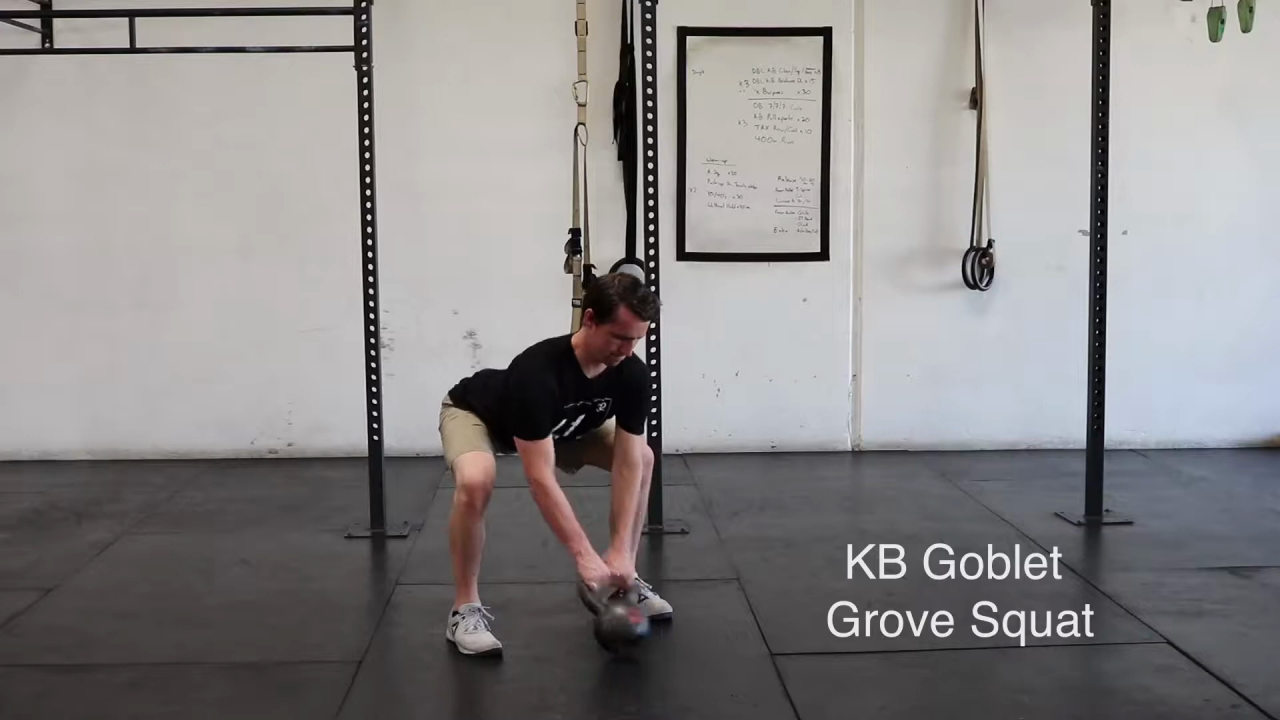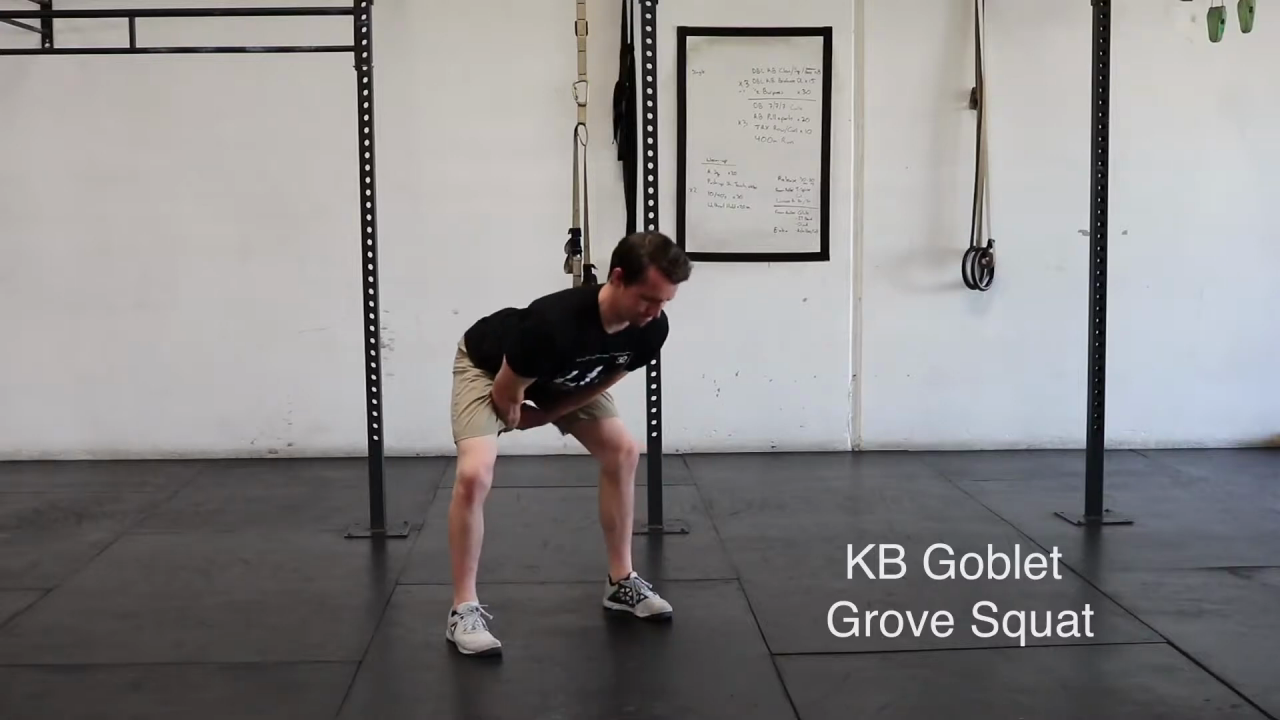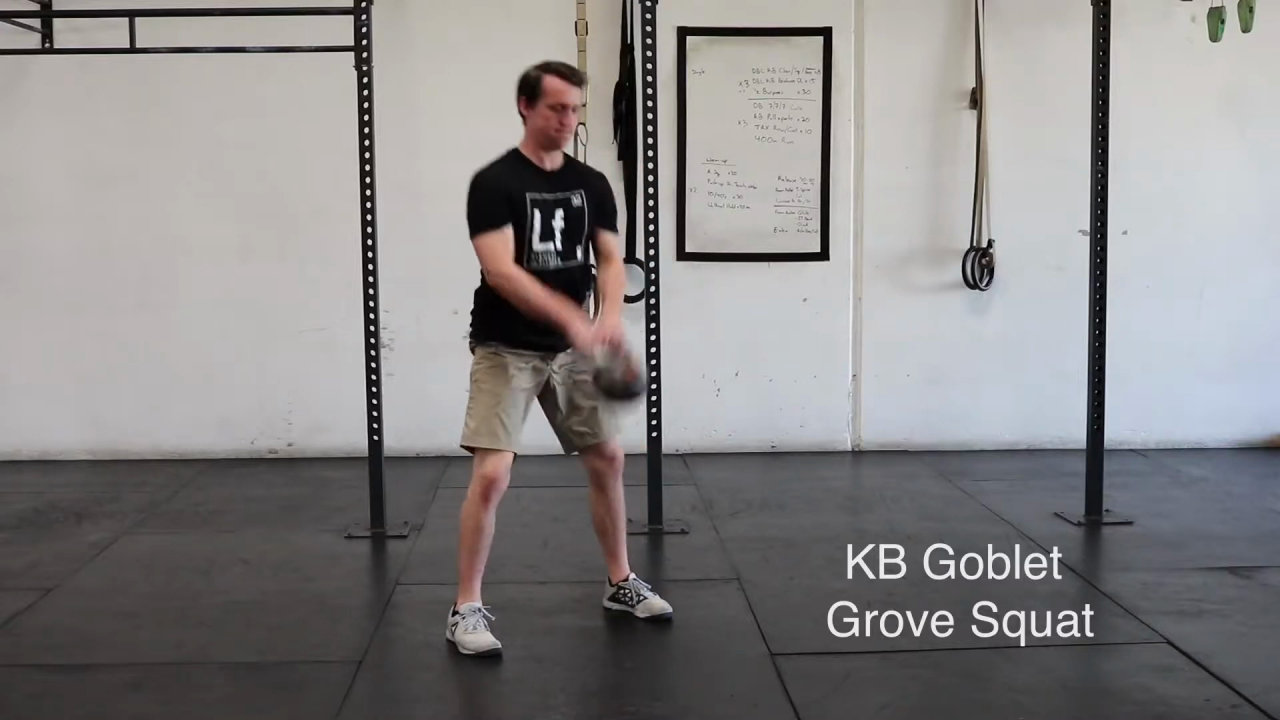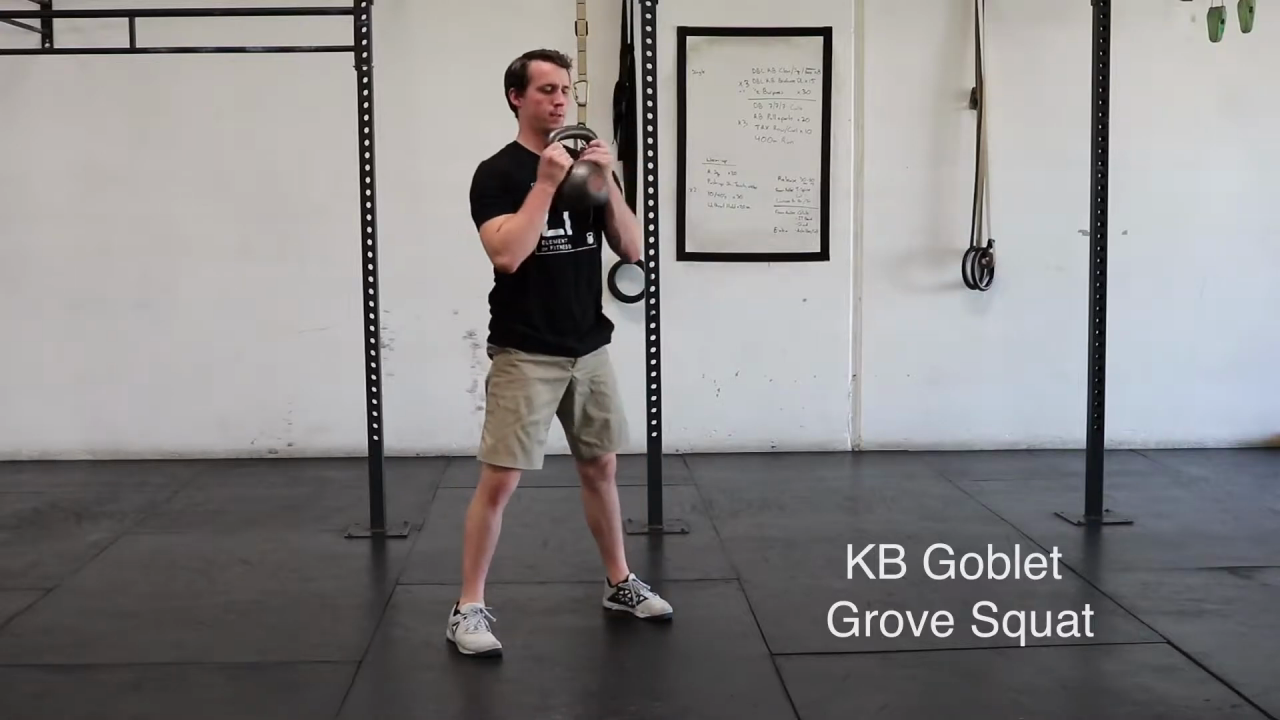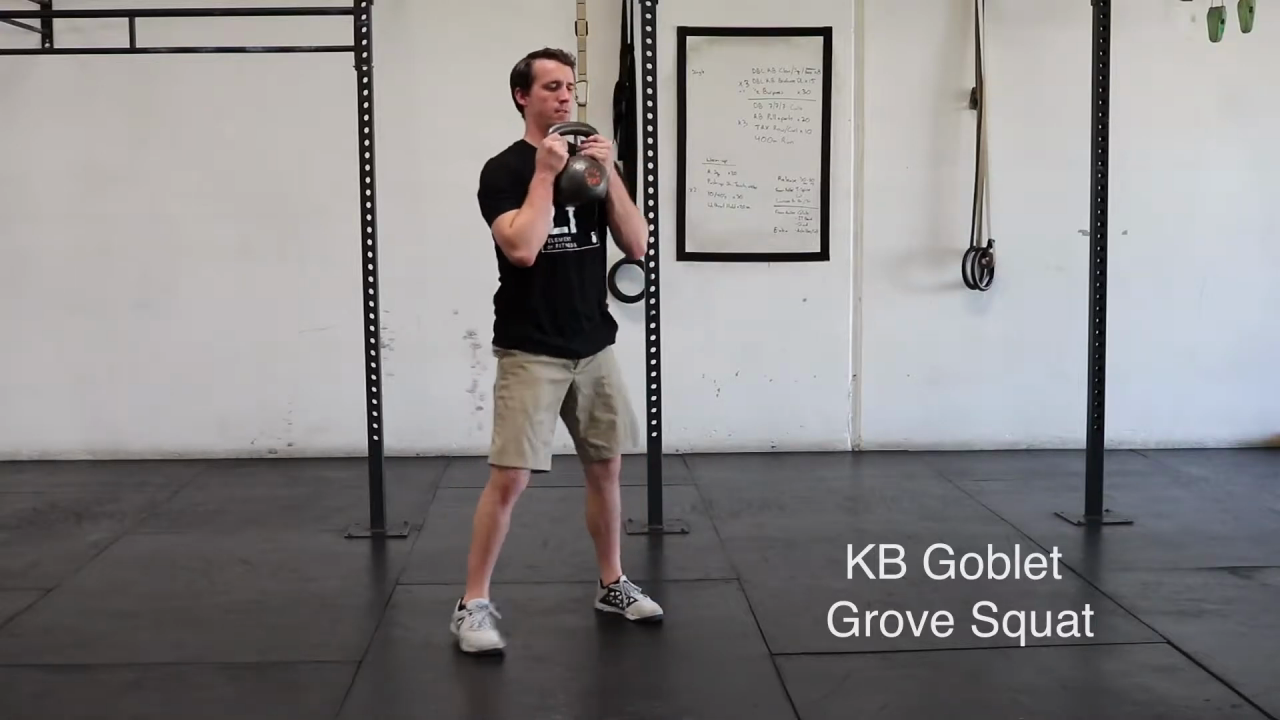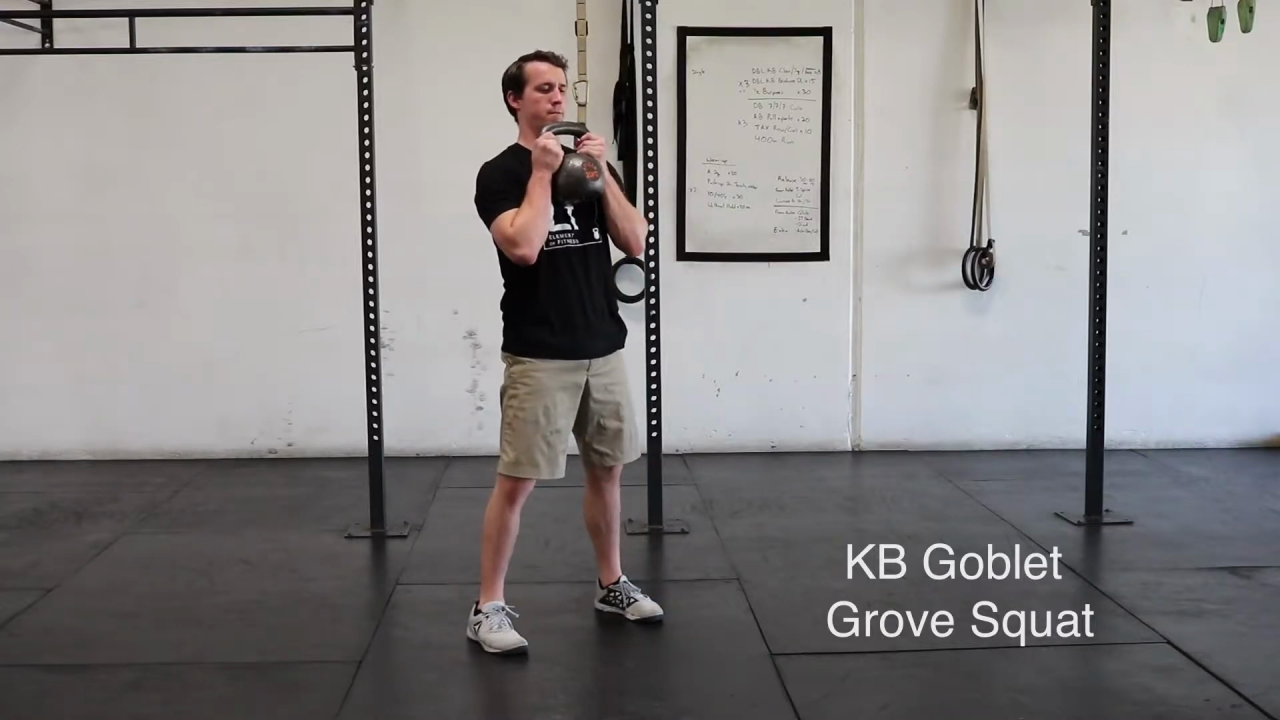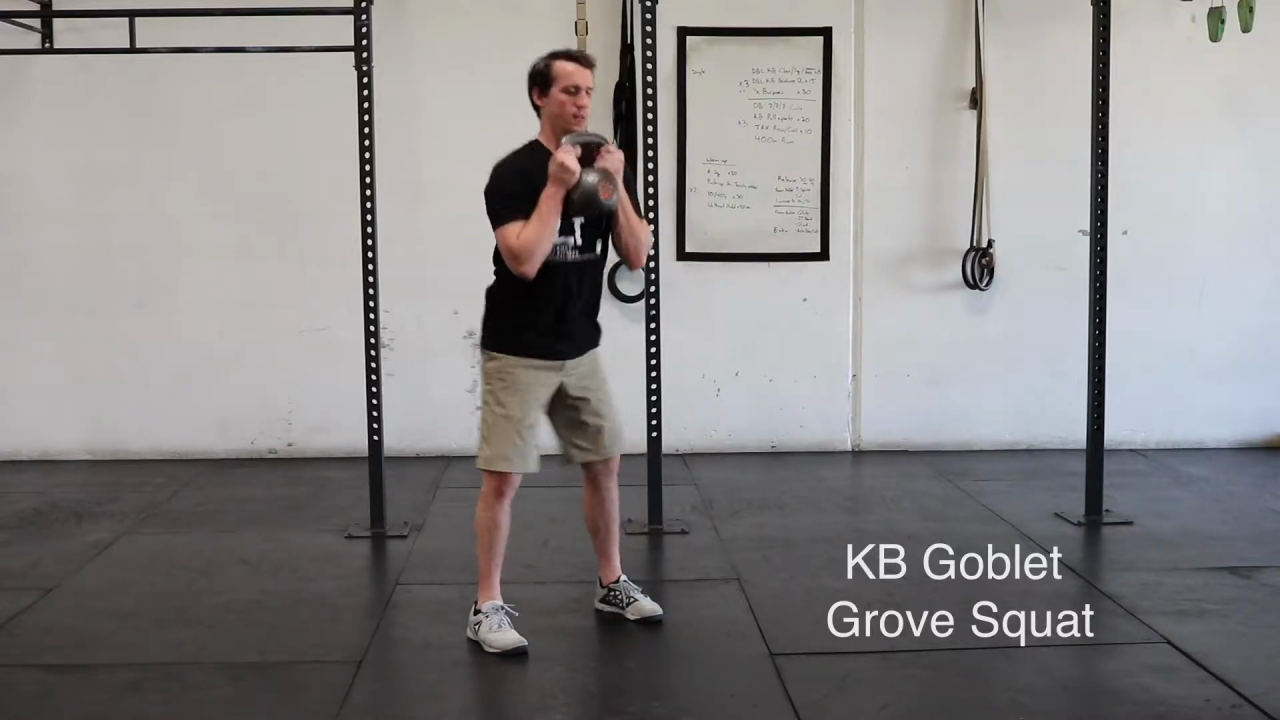
dt=0.5s
person 1, frame 1
left shoulder: (631, 376)
right shoulder: (536, 373)
left elbow: (627, 464)
right elbow: (541, 479)
left wrist: (619, 549)
right wrist: (584, 557)
right hip: (474, 412)
left knee: (643, 459)
right knee: (475, 483)
left ankle: (625, 581)
right ankle: (466, 610)
person 1, frame 2
left shoulder: (651, 330)
right shoulder: (553, 321)
left elbow: (603, 382)
right elbow: (506, 392)
left wrist: (541, 416)
right wrist: (511, 419)
right hip: (487, 366)
left knee: (622, 453)
right knee: (474, 475)
left ankle: (621, 582)
right ankle: (464, 609)
person 1, frame 3
left shoulder: (590, 181)
right shoulder: (496, 180)
left elbow: (611, 262)
right elbow: (500, 272)
left wrist: (610, 319)
right wrist: (571, 318)
left hip: (570, 348)
right hip: (504, 349)
left knee: (609, 461)
right knee: (491, 476)
left ankle: (621, 583)
right ankle: (466, 607)
person 1, frame 4
left shoulder: (585, 164)
right shoulder: (497, 172)
left elbow: (631, 250)
right elbow: (507, 255)
left wrist: (607, 183)
right wrist: (545, 183)
left hip: (589, 348)
right hip: (524, 355)
left knee: (601, 469)
right knee: (499, 481)
left ankle: (619, 583)
right ankle: (469, 608)
person 1, frame 5
left shoulder: (595, 163)
right shoulder: (504, 170)
left elbow: (636, 245)
right elbow: (522, 249)
left wrist: (608, 172)
right wrist: (545, 172)
left hip: (593, 347)
right hip: (531, 351)
left knee: (606, 468)
right knee: (509, 479)
left ankle: (611, 584)
right ankle: (473, 604)
person 1, frame 6
left shoulder: (593, 164)
right shoulder: (500, 173)
left elbow: (635, 243)
right elbow: (523, 247)
left wrist: (601, 173)
right wrist: (543, 172)
left hip: (603, 348)
right hip: (540, 356)
left knee: (607, 472)
right knee: (516, 484)
left ankle: (611, 584)
right ankle: (488, 607)
person 1, frame 7
left shoulder: (607, 166)
right shoulder: (515, 172)
left elbow: (636, 259)
right elbow: (522, 264)
left wrist: (617, 187)
right wrist: (556, 185)
left hip: (578, 353)
right hip: (516, 356)
left knee: (602, 465)
right knee: (503, 477)
left ankle: (611, 584)
right ankle: (487, 606)
